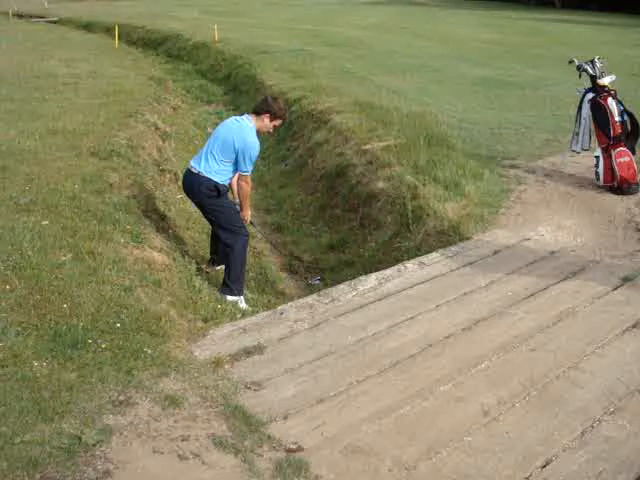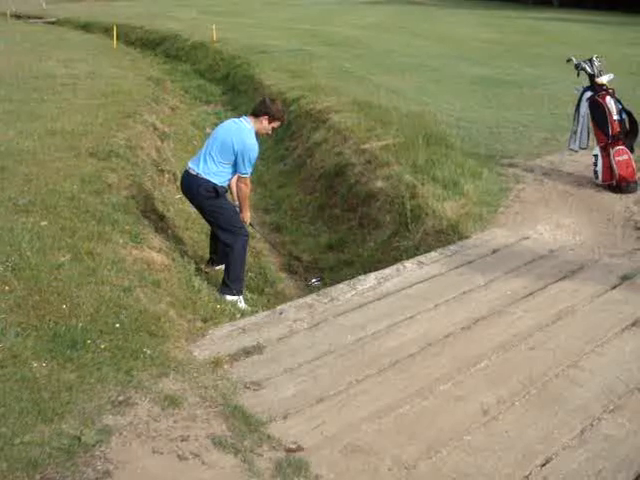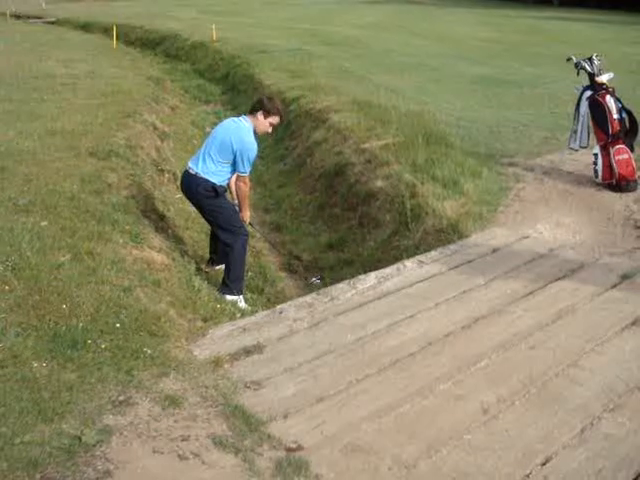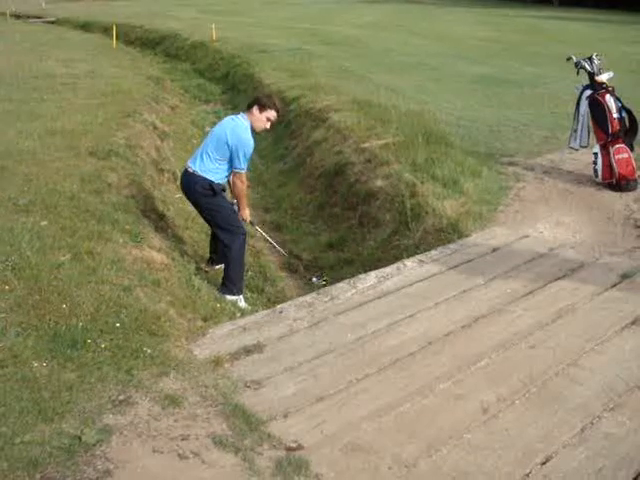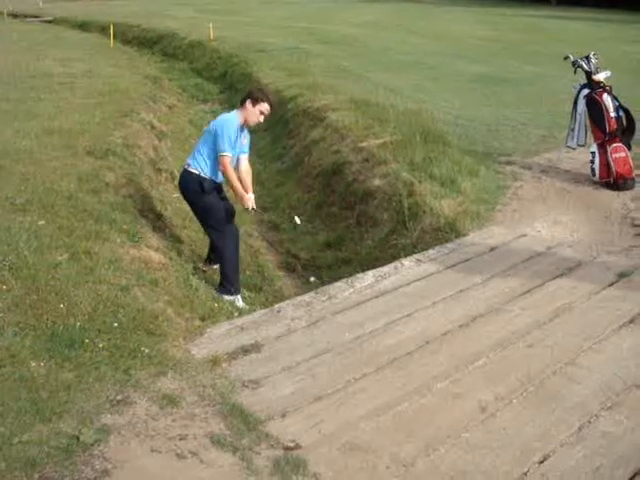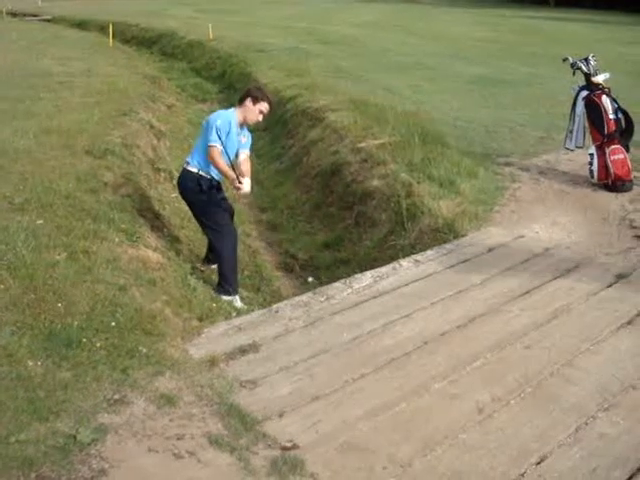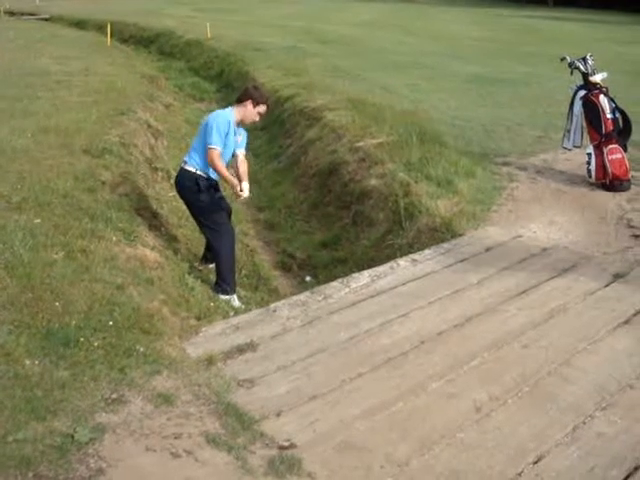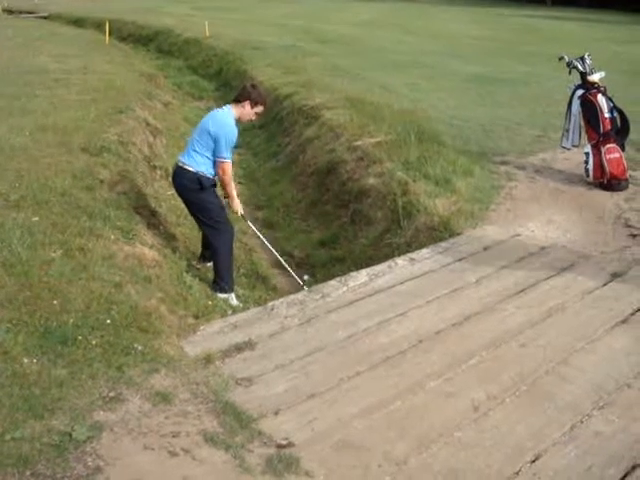
dt=0.2s
person 1, frame 1
left shoulder: (234, 121)
right shoulder: (250, 141)
right elbow: (244, 181)
left wrist: (238, 205)
right wrist: (245, 209)
left hip: (192, 177)
right hip: (206, 187)
left knee: (225, 217)
right knee: (239, 234)
left ankle: (218, 259)
right ankle: (233, 291)
person 1, frame 2
left shoulder: (232, 123)
right shoulder: (249, 144)
right elbow: (243, 182)
left wrist: (236, 204)
right wrist: (245, 211)
left hip: (190, 179)
right hip: (204, 188)
left knee: (224, 217)
right knee: (239, 235)
left ankle: (217, 259)
right ankle: (232, 291)
person 1, frame 3
left shoulder: (232, 122)
right shoulder: (248, 142)
right elbow: (242, 182)
left wrist: (236, 204)
right wrist: (244, 210)
left hip: (190, 178)
right hip: (204, 188)
left knee: (225, 217)
right knee: (238, 234)
left ankle: (217, 259)
right ankle: (232, 290)
person 1, frame 4
left shoulder: (232, 121)
right shoulder: (243, 137)
right elbow: (238, 178)
left wrist: (239, 203)
right wrist: (242, 208)
left hip: (193, 179)
right hip: (203, 186)
left knee: (225, 217)
right knee: (236, 233)
left ankle: (216, 259)
right ankle: (232, 291)
person 1, frame 5
left shoulder: (244, 133)
right shoulder: (227, 123)
left elbow: (243, 164)
right elbow: (224, 164)
left wrist: (250, 193)
right wrist: (242, 195)
left hip: (208, 182)
right hip: (197, 183)
left knee: (227, 215)
right knee: (229, 232)
left ankle: (214, 259)
right ankle: (230, 290)
person 1, frame 6
left shoulder: (245, 133)
right shoulder: (221, 119)
left elbow: (243, 159)
right elbow: (213, 155)
left wrist: (246, 179)
right wrist: (233, 179)
left hip: (209, 181)
right hip: (195, 181)
left knee: (226, 215)
right knee: (227, 233)
left ankle: (211, 259)
right ankle: (227, 290)
person 1, frame 7
left shoulder: (240, 130)
right shoulder: (221, 120)
left elbow: (240, 160)
right elbow: (213, 159)
left wrist: (244, 184)
right wrist: (234, 185)
left hip: (203, 180)
right hip: (193, 181)
left knee: (223, 214)
right knee: (224, 231)
left ankle: (209, 258)
right ankle: (225, 289)
person 1, frame 8
left shoulder: (221, 114)
right shoulder: (228, 128)
left elbow: (226, 164)
right elbow: (222, 169)
left wrist: (233, 195)
right wrist: (233, 199)
left hip: (184, 173)
right hip: (193, 180)
left knee: (214, 214)
right knee: (223, 230)
left ankle: (207, 255)
right ankle: (223, 287)
